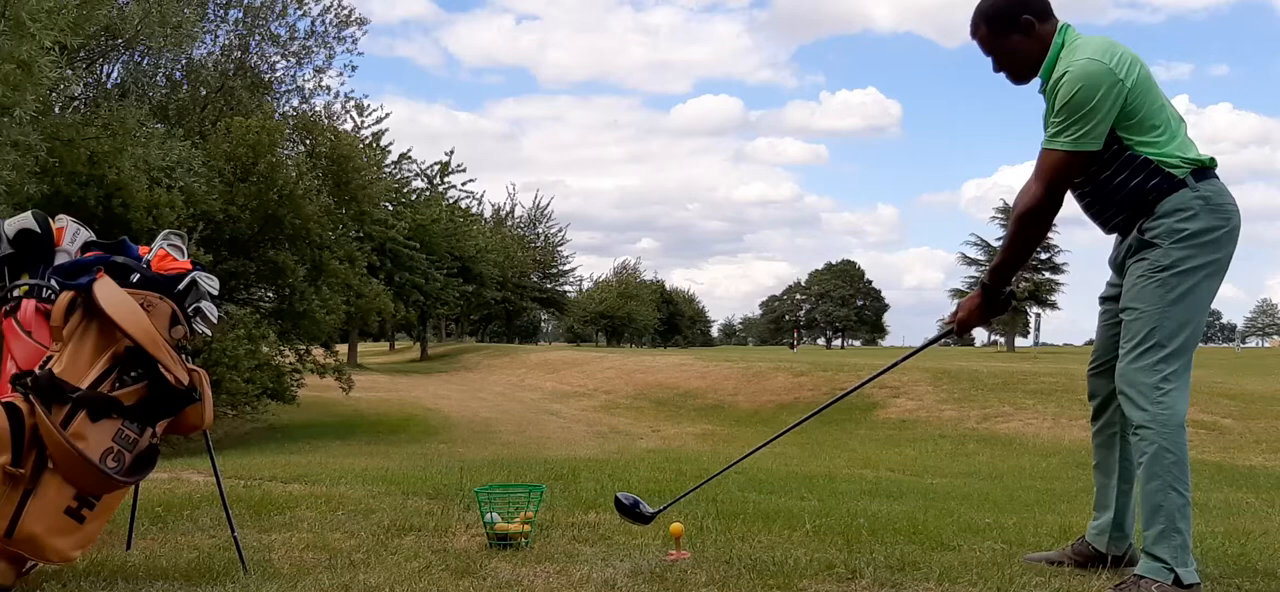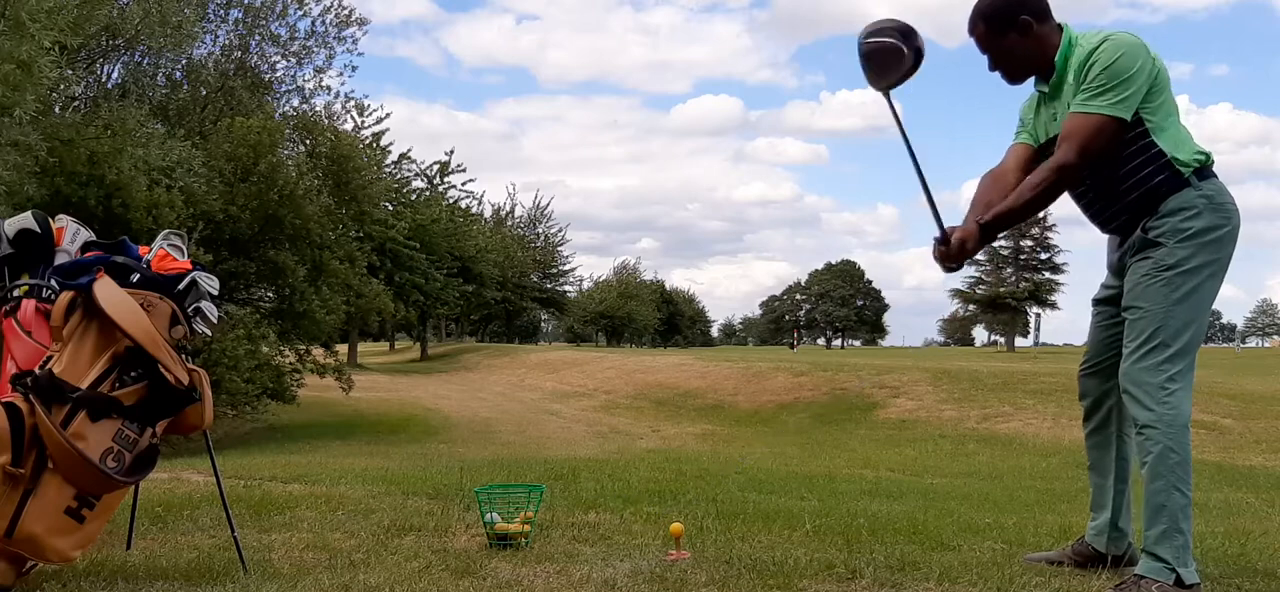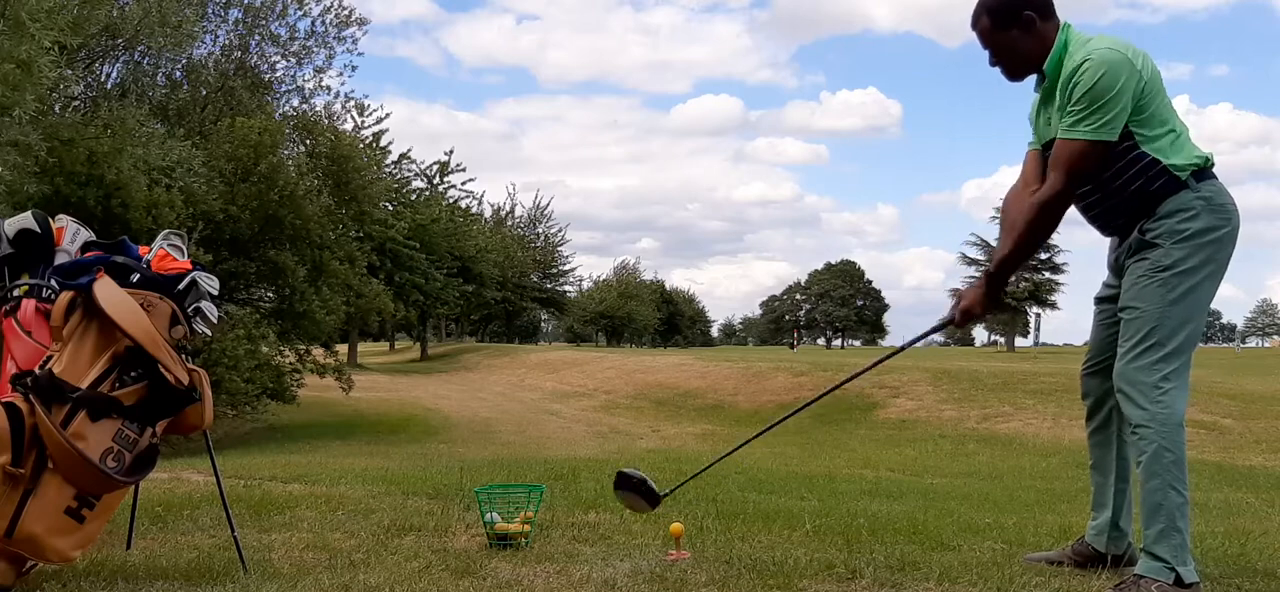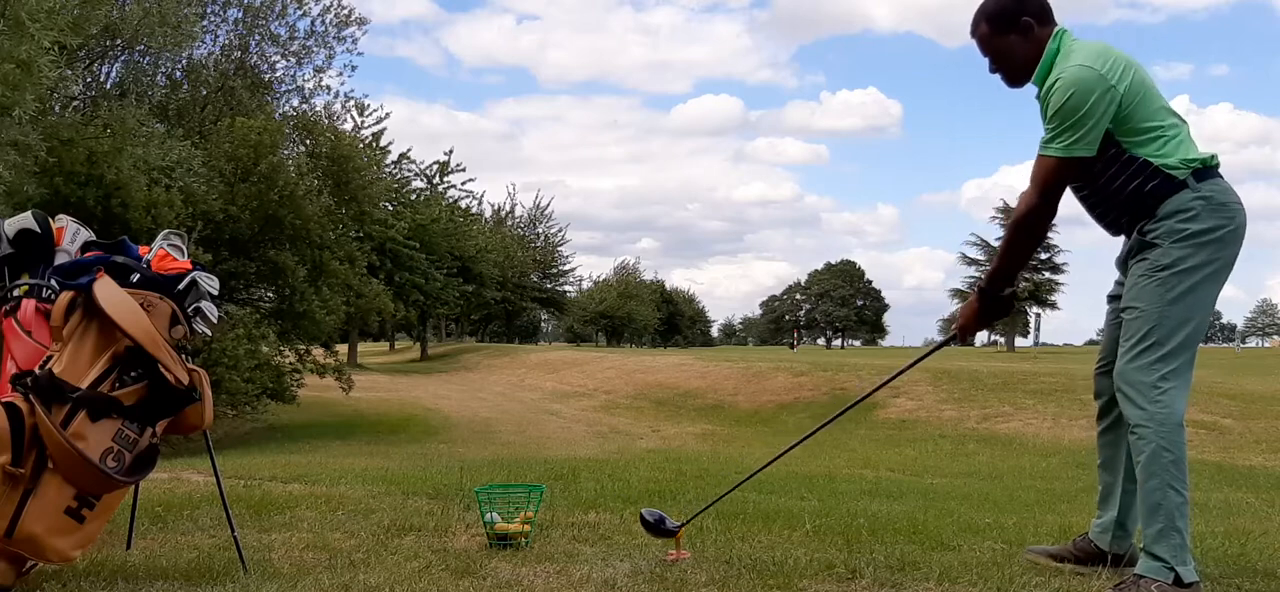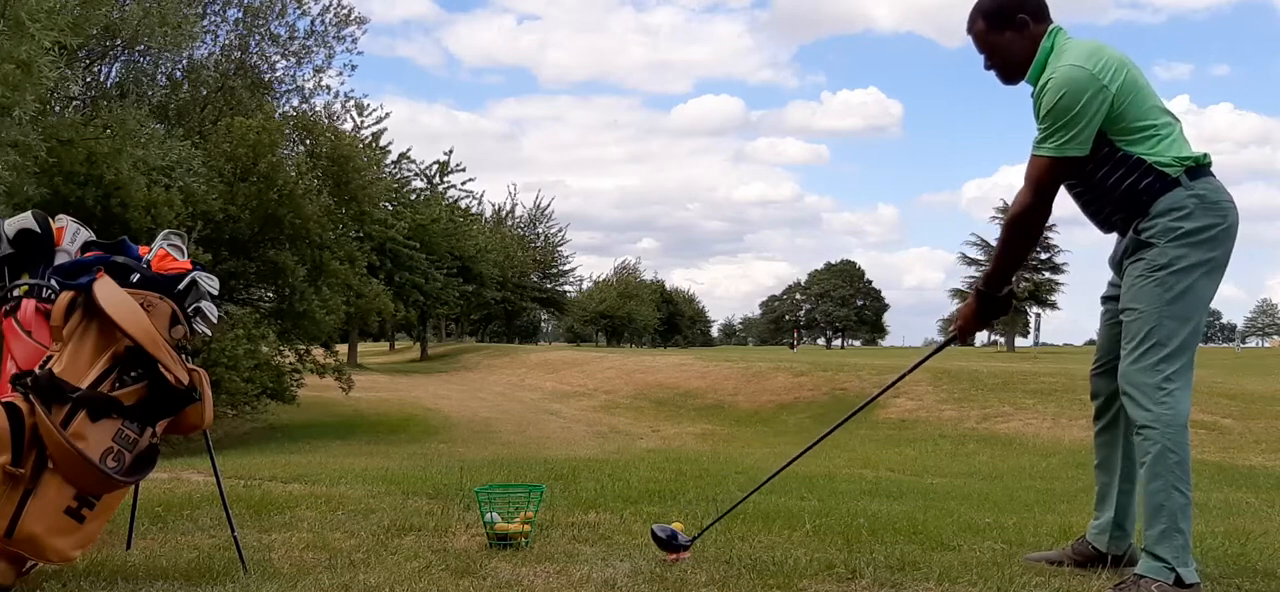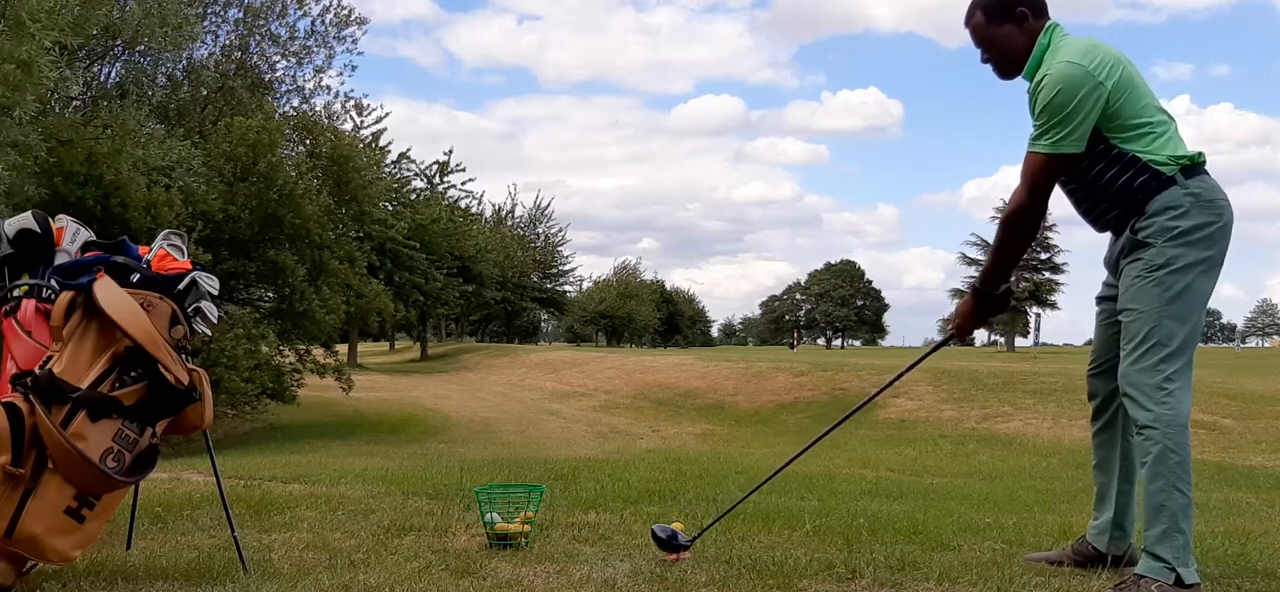
dt=0.4s
person 1, frame 1
left shoulder: (1087, 70)
right shoulder: (1063, 80)
left elbow: (1045, 200)
right elbow: (1034, 187)
left wrist: (989, 289)
right wrist: (999, 282)
left hip: (1185, 221)
right hip: (1147, 231)
left knee: (1146, 383)
right knee: (1109, 380)
right ankle: (1109, 539)
person 1, frame 2
left shoulder: (1113, 52)
right shoulder: (1040, 100)
left elbow: (1071, 163)
right elbow: (1006, 175)
left wrist: (986, 229)
right wrist: (966, 228)
left hip: (1185, 219)
right hip: (1134, 235)
left knee: (1150, 382)
right knee: (1101, 380)
right ankle: (1107, 540)
person 1, frame 3
left shoulder: (1098, 65)
right shoulder: (1049, 90)
left elbow: (1059, 191)
right elbow: (1027, 188)
left wrist: (994, 279)
right wrist: (997, 270)
left hip: (1185, 221)
right hip: (1141, 232)
left knee: (1144, 382)
right knee: (1102, 379)
right ankle: (1108, 538)
person 1, frame 4
left shoulder: (1080, 76)
right shoulder: (1065, 77)
left elbow: (1040, 206)
right elbow: (1037, 197)
left wrist: (987, 293)
right wrist: (1003, 282)
left hip: (1190, 220)
right hip: (1157, 229)
left knee: (1145, 383)
right knee: (1116, 380)
right ankle: (1112, 537)
person 1, frame 5
left shoulder: (1071, 76)
right shoulder: (1063, 73)
left elbow: (1033, 206)
right elbow: (1034, 198)
left wrist: (984, 294)
right wrist: (1000, 284)
left hip: (1182, 220)
right hip: (1149, 228)
left knee: (1149, 383)
right knee: (1112, 381)
right ankle: (1109, 538)
person 1, frame 6
left shoulder: (1068, 72)
right shoulder: (1058, 70)
left elbow: (1029, 203)
right elbow: (1031, 197)
left wrist: (982, 292)
right wrist: (998, 282)
left hip: (1177, 219)
right hip: (1143, 228)
left knee: (1150, 383)
right knee: (1108, 381)
right ankle: (1109, 539)
